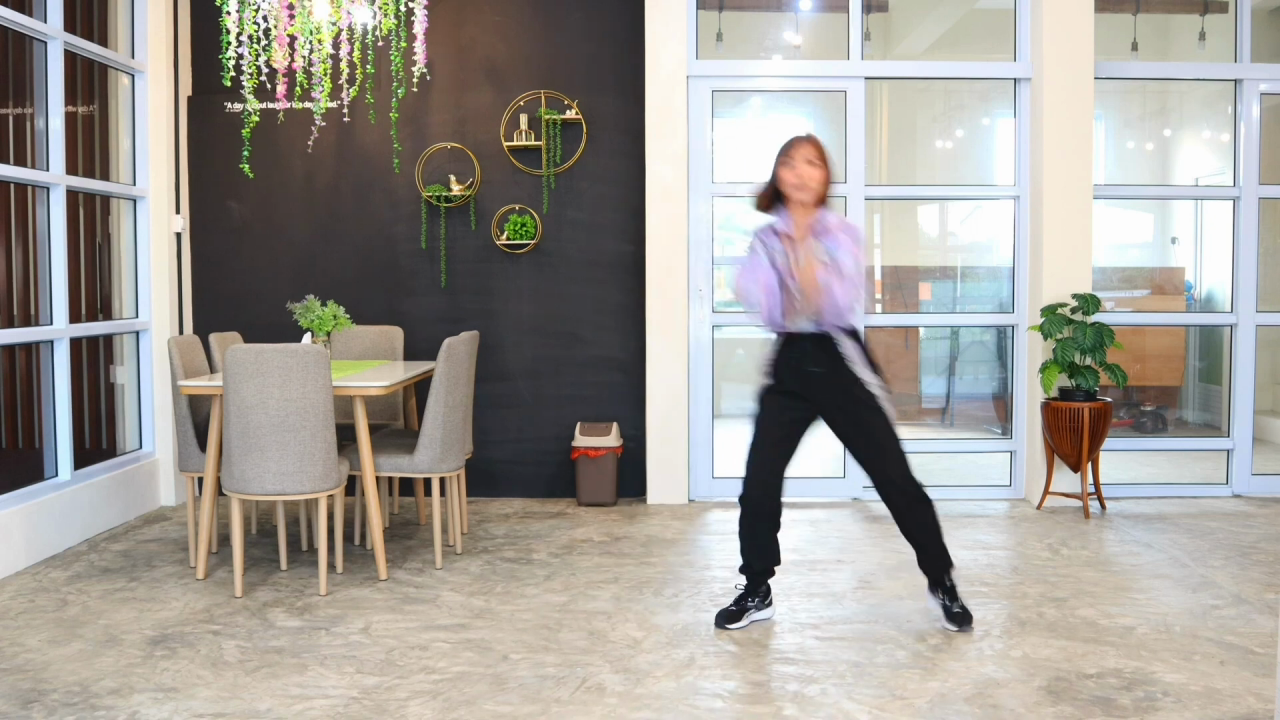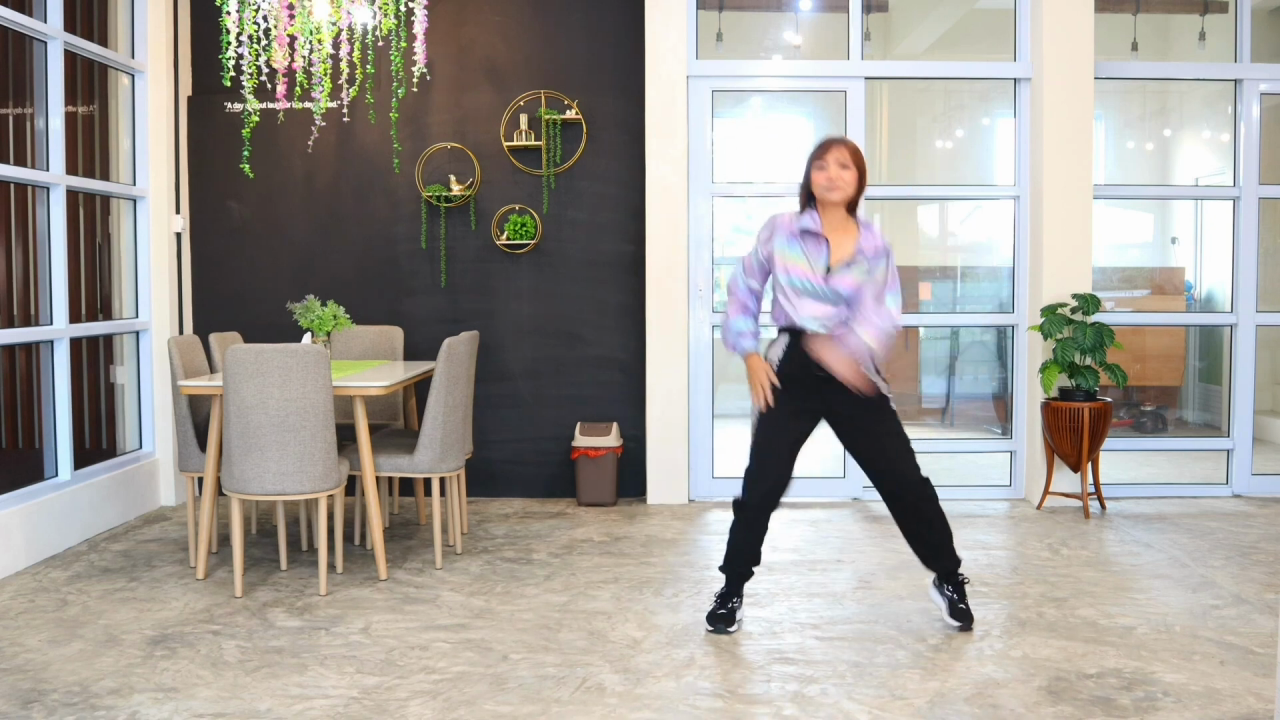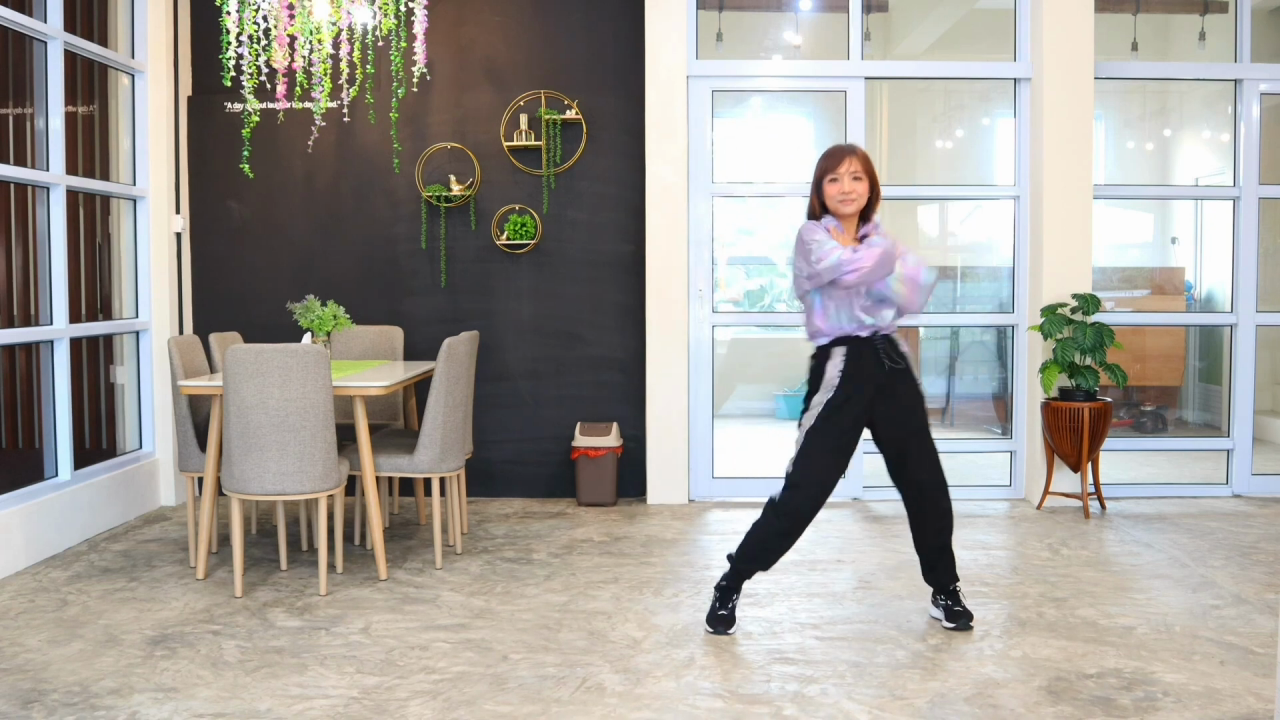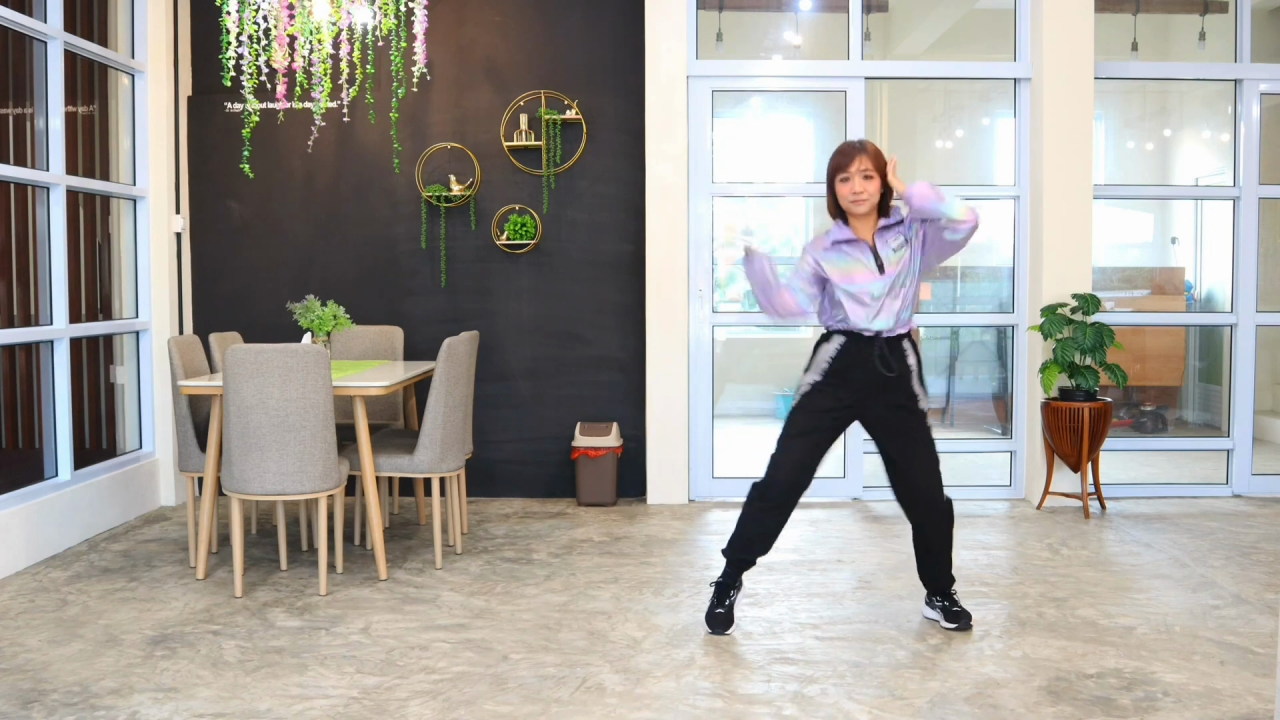
dt=0.7s
person 1, frame 1
left shoulder: (840, 231)
right shoulder: (764, 238)
left elbow: (846, 302)
right elbow: (753, 293)
left wrist: (814, 285)
right wrist: (790, 294)
left hip: (843, 363)
right hip: (794, 360)
left knee: (896, 481)
right knee: (760, 483)
left ankle: (942, 585)
right ankle: (756, 591)
person 1, frame 2
left shoulder: (874, 246)
right shoulder: (781, 230)
left elbow: (884, 316)
right elbow: (742, 292)
left wrist: (846, 349)
right wrist: (750, 353)
left hip: (853, 371)
right hip: (793, 367)
left knee: (904, 479)
right knee: (763, 484)
left ankle: (949, 579)
right ankle: (731, 590)
person 1, frame 3
left shoulder: (879, 237)
right shoulder: (813, 235)
left elbow: (919, 288)
right elbow: (854, 266)
left wrist: (886, 259)
right wrist: (879, 251)
left hip: (889, 366)
right hip: (841, 371)
left knee: (927, 485)
right knee: (805, 491)
left ankle: (944, 590)
right ankle: (730, 585)
person 1, frame 4
left shoulder: (915, 234)
right shoulder: (822, 248)
left elbow: (965, 221)
right elbow: (786, 305)
left wrist: (906, 190)
right wrist: (753, 258)
left hip: (895, 370)
right hip: (837, 368)
left knee: (925, 491)
right knee: (782, 479)
left ankle: (940, 593)
right ankle: (729, 580)
